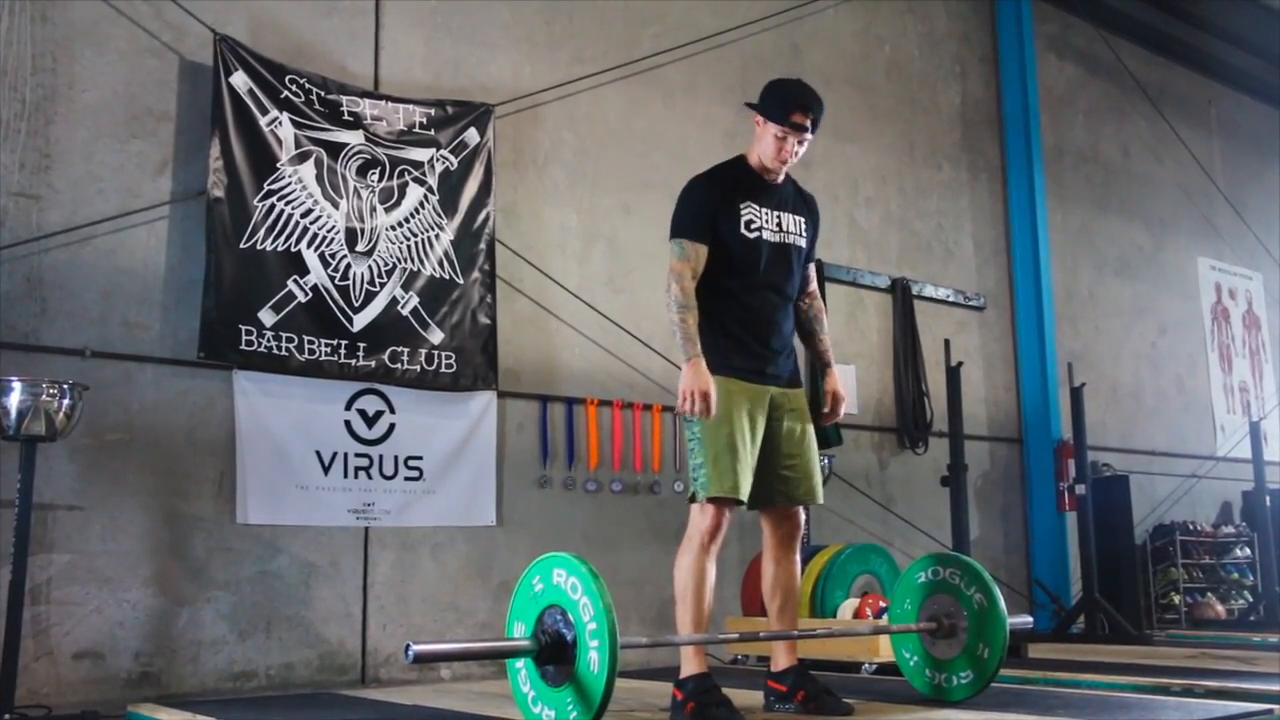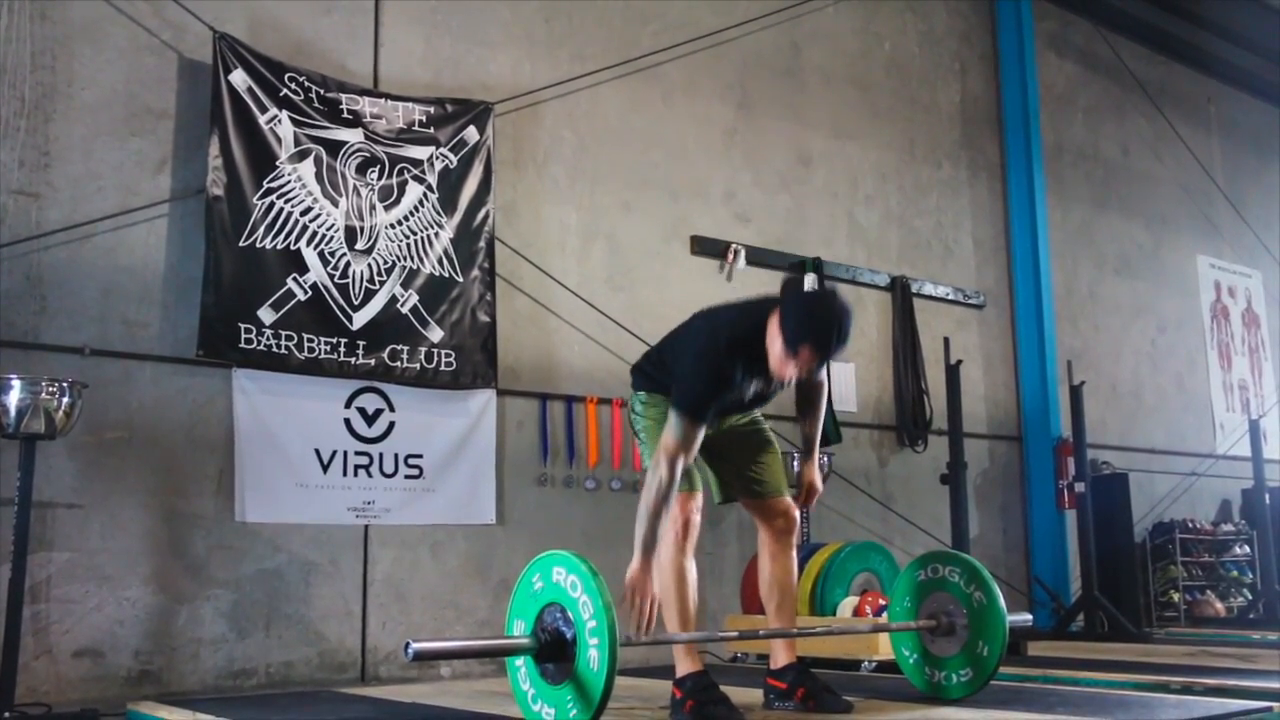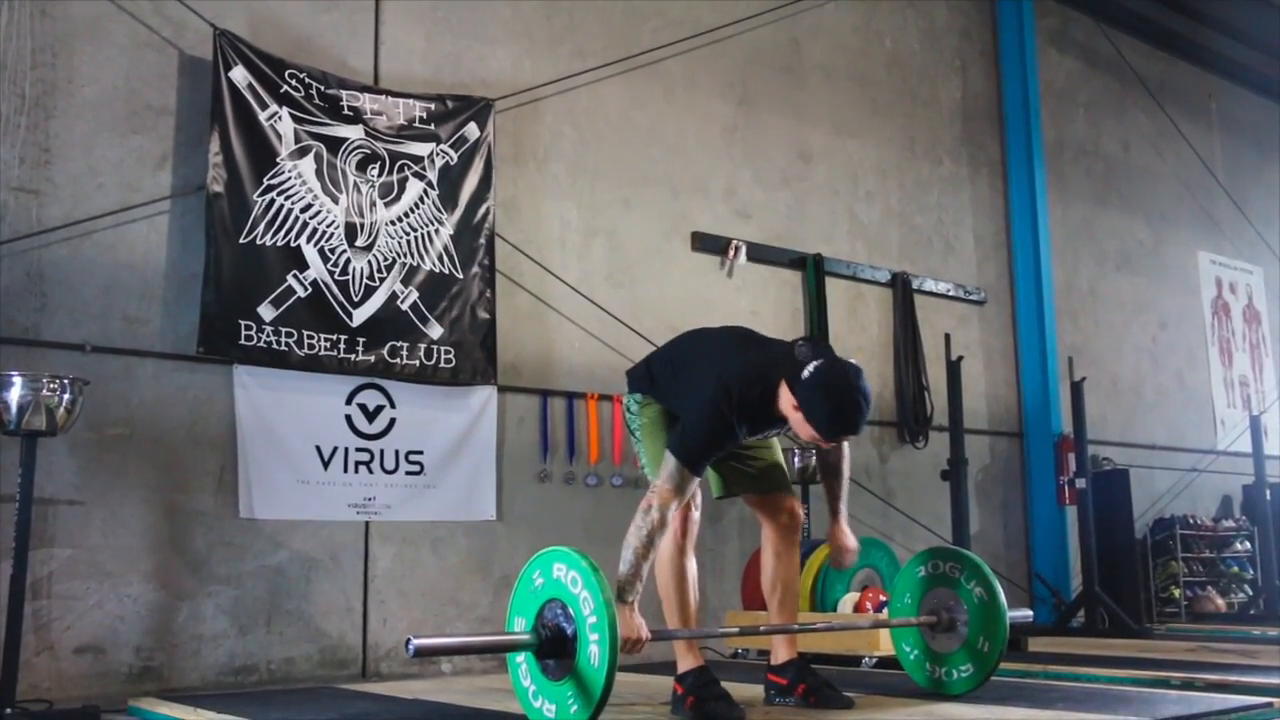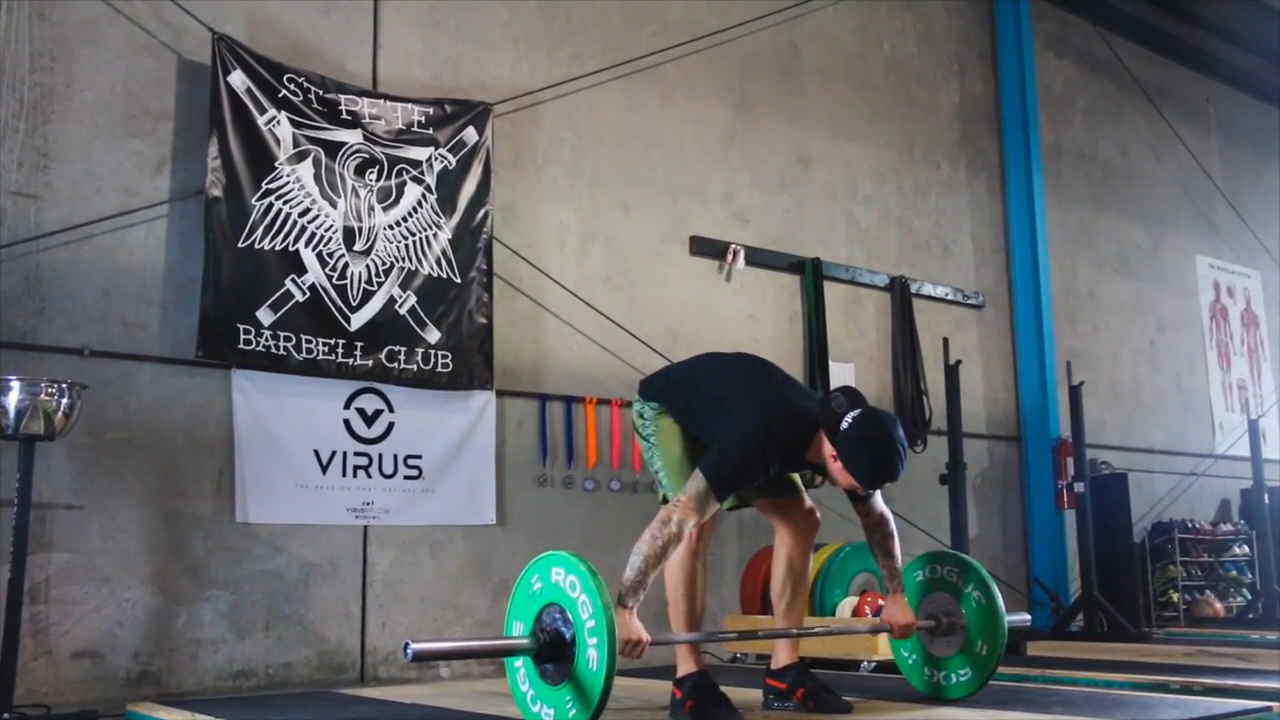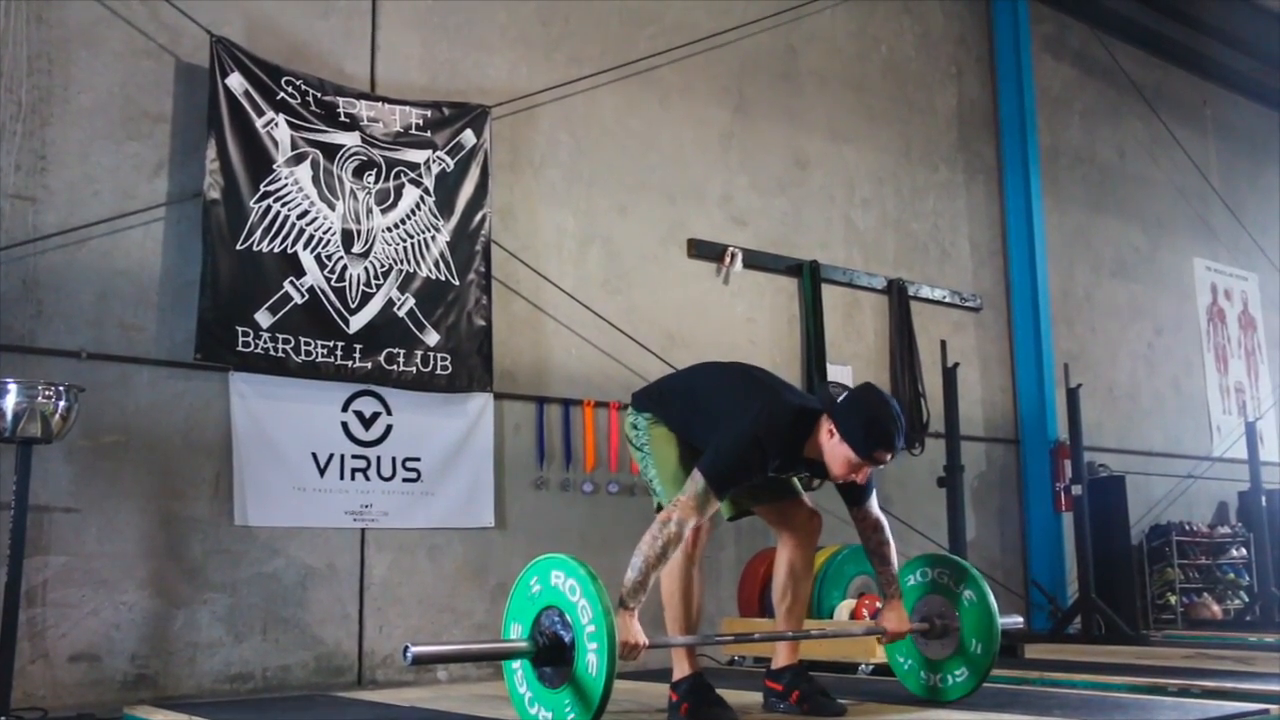
dt=0.5s
person 1, frame 1
left shoulder: (804, 205)
right shoulder: (712, 190)
right elbow: (682, 278)
left wrist: (829, 370)
right wrist: (693, 366)
left hip: (785, 385)
right hip: (724, 379)
left knee: (788, 523)
right knee: (711, 517)
person 1, frame 2
left shoulder: (806, 347)
right shoulder: (717, 348)
left elbow: (814, 387)
right elbow: (670, 460)
left wrist: (810, 459)
right wrist: (642, 562)
left hip: (733, 411)
right hip: (663, 397)
left knee: (783, 518)
right knee: (684, 514)
left ankle: (784, 673)
right ankle: (689, 681)
person 1, frame 3
left shoulder: (820, 384)
right shoulder: (721, 407)
left elbow: (834, 449)
right elbow: (658, 506)
left wrist: (838, 523)
right wrist: (625, 608)
right hip: (661, 400)
left knee: (786, 514)
right knee: (683, 516)
left ankle: (784, 668)
right ankle: (690, 675)
person 1, frame 4
left shoulder: (846, 437)
right shoulder: (760, 442)
left elbow: (877, 519)
right elbow: (676, 519)
left wrist: (896, 596)
right wrist: (625, 610)
left hip: (729, 406)
right hip: (667, 405)
left knee: (802, 519)
right knee: (697, 523)
left ankle: (784, 673)
right ankle: (690, 680)
person 1, frame 5
left shoulder: (845, 448)
right shoulder: (759, 437)
left elbow: (872, 524)
right elbow: (676, 521)
left wrist: (893, 601)
right wrist: (626, 613)
left hip: (716, 424)
right hip: (660, 418)
left knee: (803, 522)
right knee: (694, 528)
left ankle: (784, 675)
right ankle: (685, 684)
